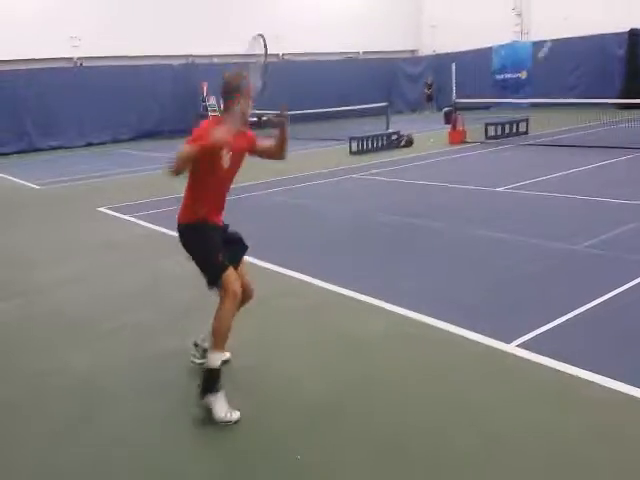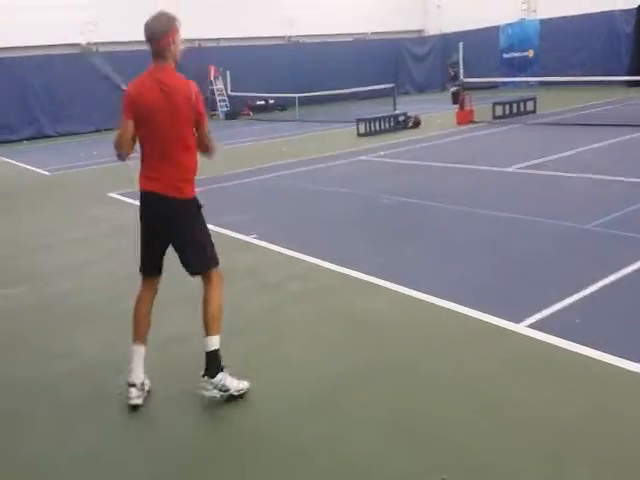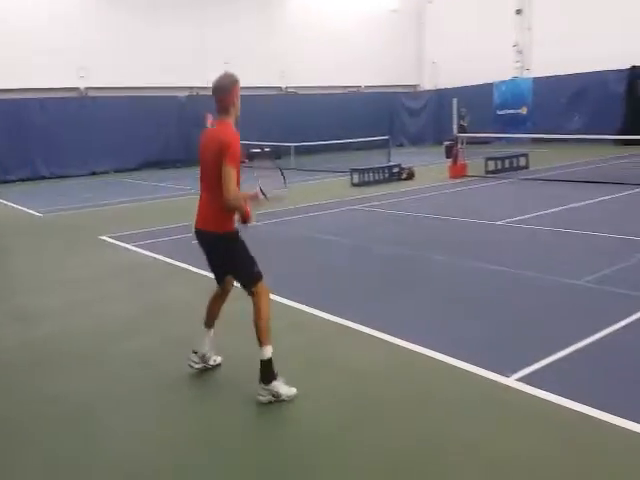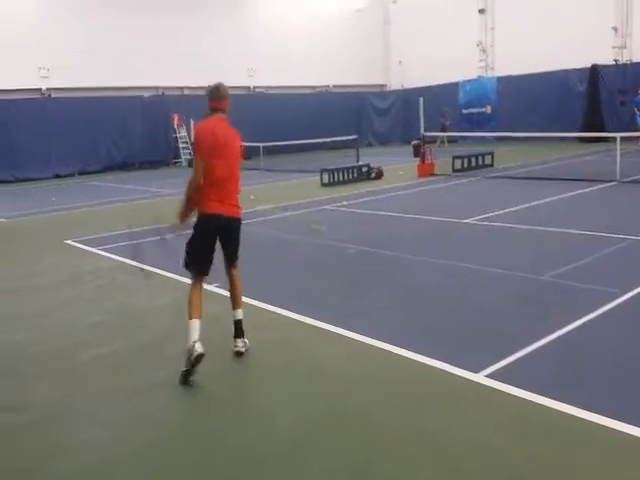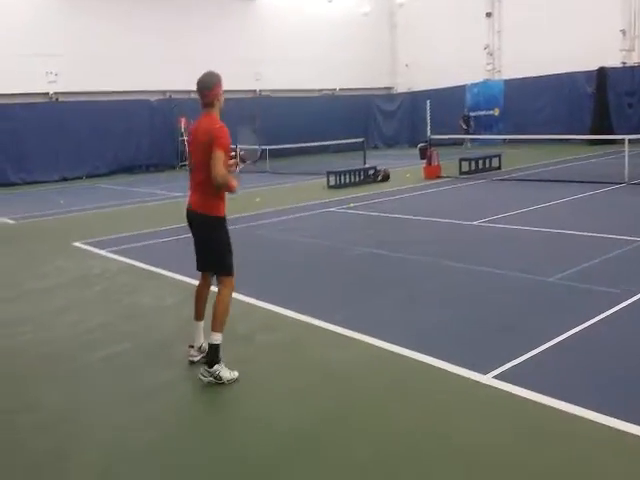
dt=1s
person 1, frame 1
left shoulder: (243, 135)
right shoulder: (208, 130)
left elbow: (277, 153)
right elbow: (176, 168)
left wrist: (282, 128)
right wrist: (210, 142)
left hip: (215, 222)
right hip: (195, 225)
left knee: (245, 288)
right knee: (231, 290)
left ankle: (210, 345)
right ankle: (210, 388)
person 1, frame 2
left shoulder: (134, 90)
right shoulder: (188, 89)
left elbow: (122, 149)
right elbow: (208, 148)
left hip: (150, 196)
right hip: (180, 198)
left knee: (149, 282)
right knee: (211, 277)
left ankle: (136, 379)
right ankle: (213, 371)
person 1, frame 3
left shoulder: (208, 135)
right shoulder: (230, 138)
right elbow: (229, 197)
left wrist: (241, 198)
right wrist: (245, 210)
left hip: (204, 227)
right hip: (220, 230)
left knee: (225, 285)
right knee: (259, 291)
left ankle: (202, 353)
right ankle: (267, 379)
person 1, frame 4
left shoulder: (203, 129)
right shoulder: (235, 136)
left elbow: (198, 180)
left wrist: (186, 210)
left hip: (210, 215)
right hip: (234, 214)
left knee: (197, 281)
right knee: (232, 268)
left ankle: (194, 344)
right ankle: (239, 336)
person 1, frame 5
left shoulder: (195, 128)
right shoulder: (218, 129)
right elbow: (217, 177)
left wrist: (224, 166)
right wrist: (231, 183)
left hip: (194, 210)
right hip: (210, 214)
left knee: (206, 275)
right knee: (226, 281)
left ankle: (198, 345)
right ankle: (213, 363)
